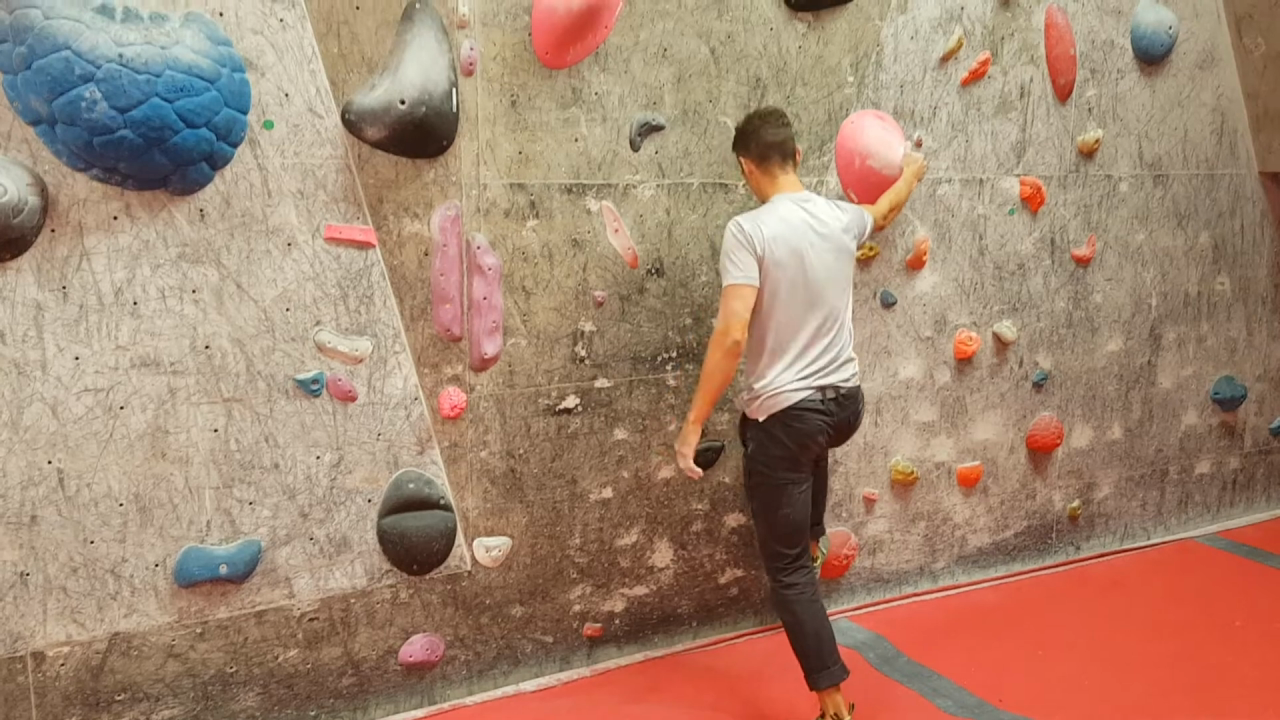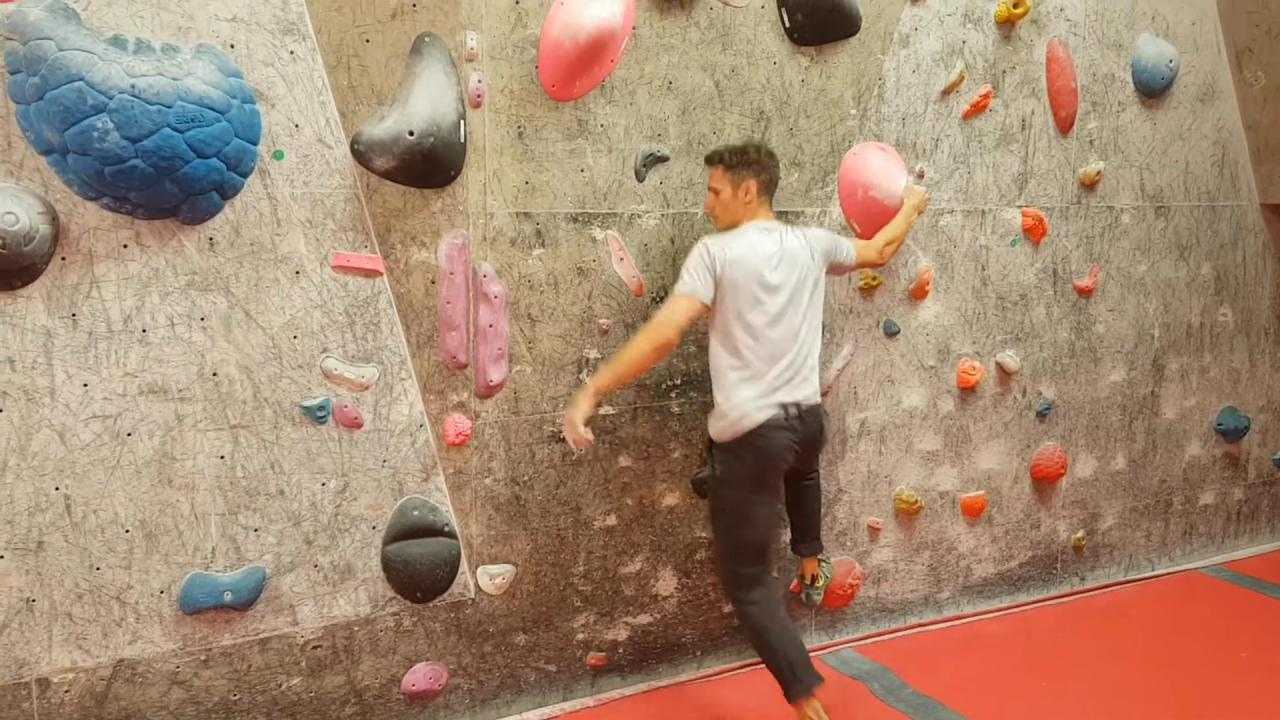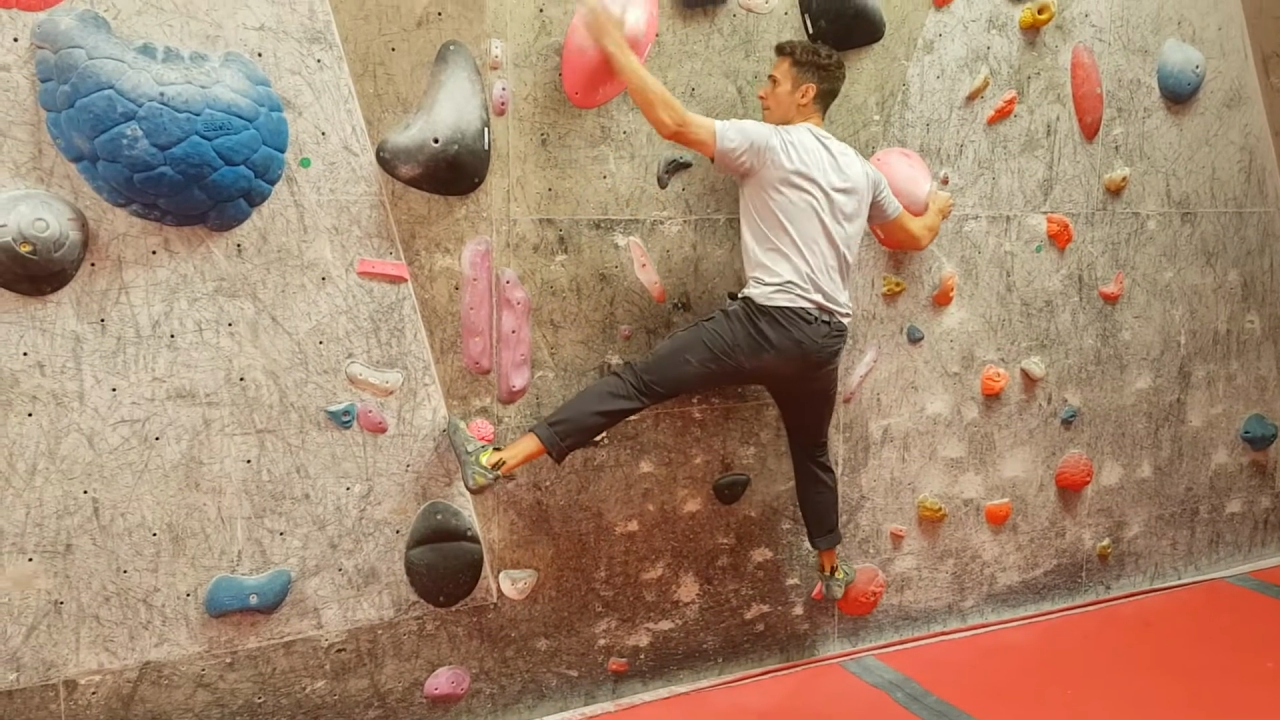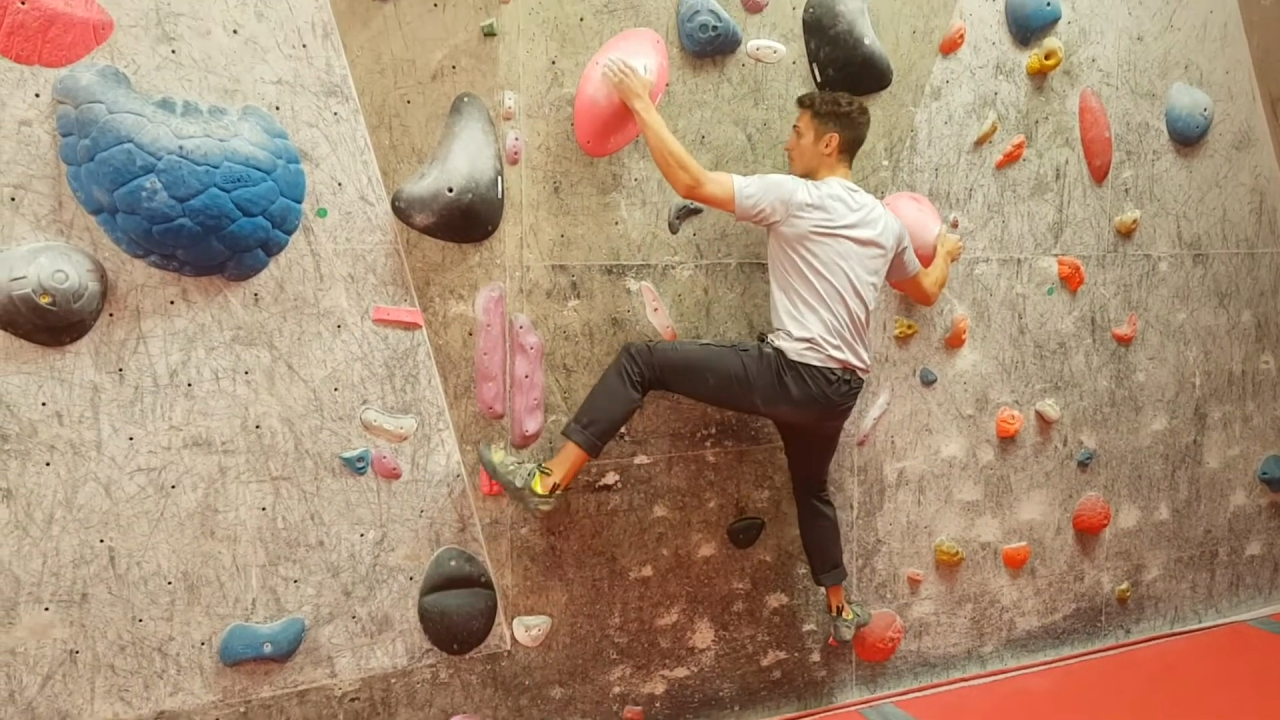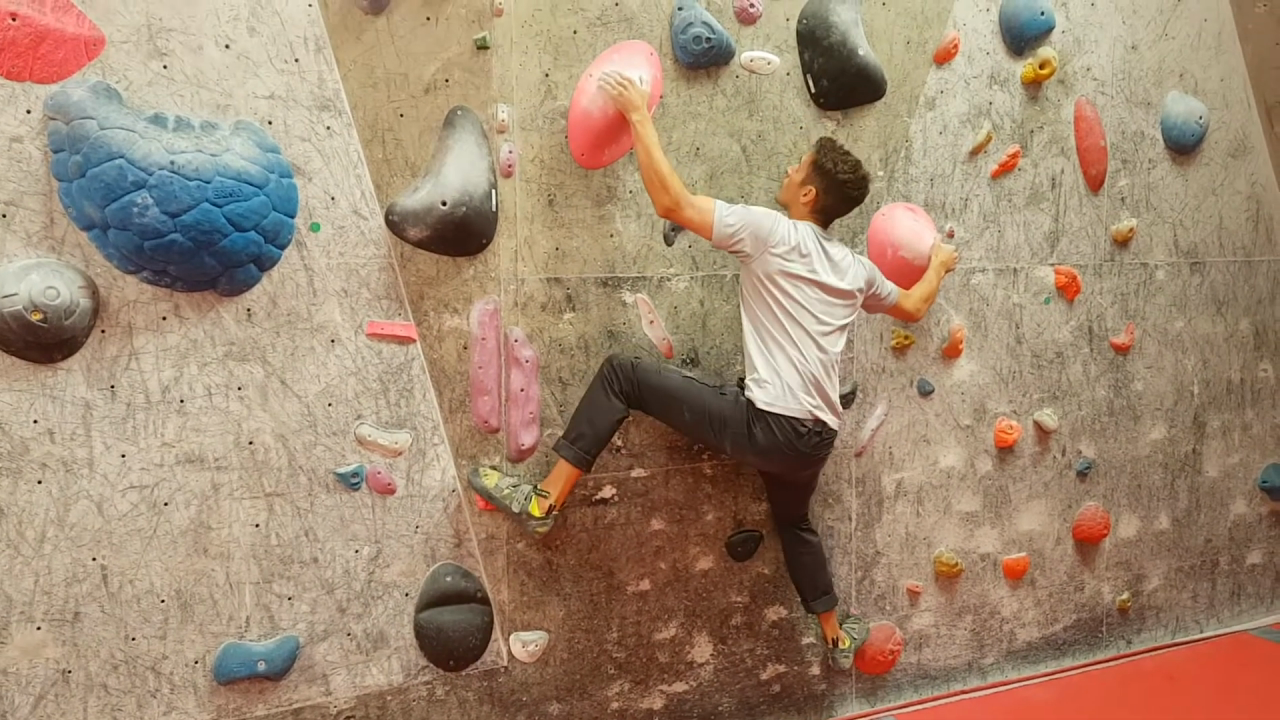
dt=1s
person 1, frame 1
left shoulder: (748, 231)
right shoulder: (843, 218)
left elbow: (732, 335)
right elbow: (884, 211)
left wrist: (693, 423)
right wrist: (910, 173)
left hip: (782, 415)
right hip: (845, 403)
left knee: (787, 570)
right ankle: (813, 535)
person 1, frame 2
left shoulder: (715, 252)
right shoulder: (811, 244)
left elbow: (663, 332)
right elbow: (879, 250)
left wrist: (588, 393)
right wrist: (910, 207)
left hip: (747, 434)
right hip: (808, 422)
left knee: (746, 581)
right knee: (797, 468)
right ankle: (812, 567)
person 1, frame 3
left shoulder: (766, 143)
right shoulder: (860, 170)
left elbow: (673, 122)
right elbow: (916, 237)
right wrist: (937, 210)
left hip: (765, 324)
right hip: (823, 338)
left knee: (634, 381)
right knee: (811, 452)
left ankle: (497, 461)
right ankle: (832, 569)
person 1, frame 4
left shoulder: (793, 195)
right shoulder: (886, 222)
left elbow: (692, 181)
right elbow: (926, 291)
left wrist: (641, 104)
right wrist: (945, 253)
left hip: (789, 373)
right hip: (839, 388)
left knee: (640, 360)
right knee: (812, 489)
left ankle: (548, 481)
right ankle: (841, 610)
person 1, frame 5
left shoulder: (773, 233)
right shoulder: (855, 269)
left elbow: (671, 202)
right elbow: (912, 307)
left wrist: (639, 117)
right wrist: (938, 266)
left hip: (764, 424)
right hip: (815, 436)
left knee: (621, 374)
right knee: (794, 522)
left ankle: (544, 501)
right ankle: (836, 637)
